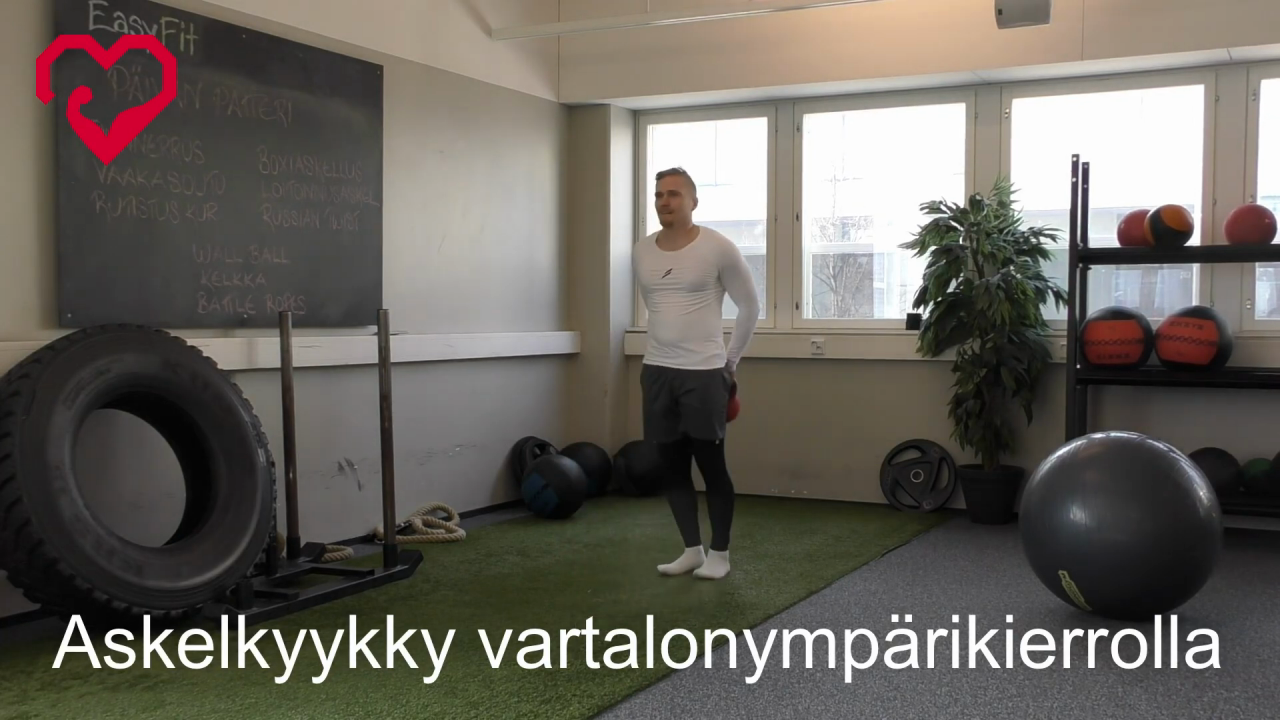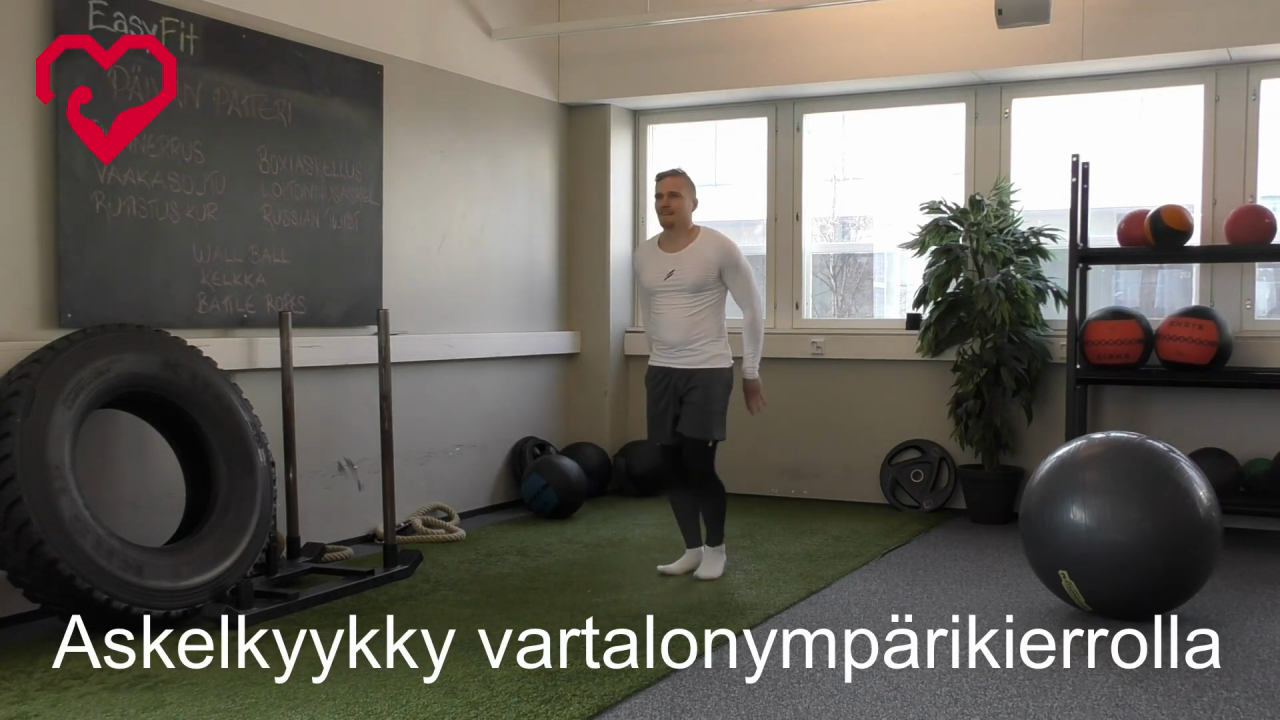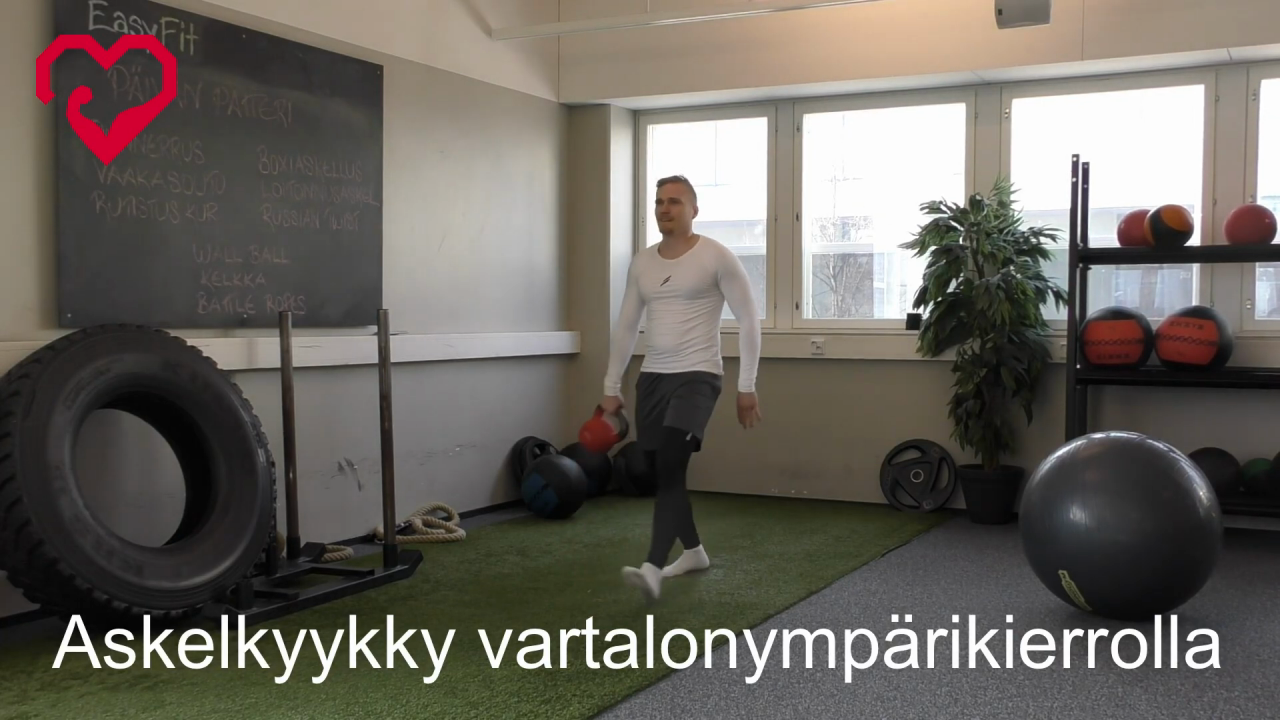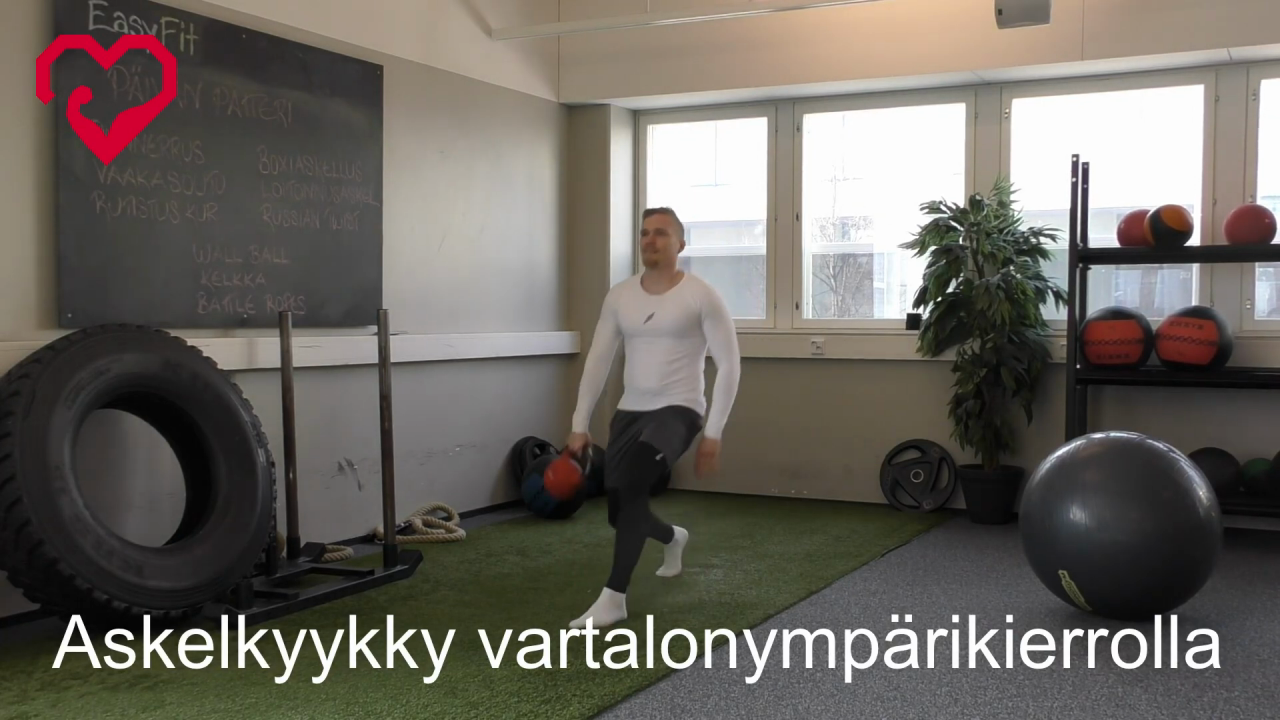
dt=0.3s
person 1, frame 1
left shoulder: (718, 248)
right shoulder: (641, 252)
left elbow: (749, 307)
left wrist: (730, 359)
left hip: (704, 372)
right hip: (657, 371)
left knee: (711, 466)
right knee: (672, 466)
left ankle: (719, 553)
right ankle: (692, 549)
person 1, frame 2
left shoulder: (719, 248)
right shoulder: (643, 255)
left elbow: (752, 310)
left wrist: (750, 372)
left hip: (708, 371)
right hip: (663, 372)
left knee: (698, 467)
right knee: (673, 467)
left ankle: (716, 548)
right ankle: (694, 549)
person 1, frame 3
left shoulder: (716, 257)
right shoulder: (641, 262)
left elbow: (749, 320)
right elbow: (625, 326)
left wrist: (746, 386)
right wrist: (611, 387)
left hip: (696, 376)
right hip: (652, 377)
left knee: (669, 467)
right knee: (661, 472)
left ankle: (652, 567)
right ankle: (693, 550)
person 1, frame 4
left shoulder: (701, 295)
right shoulder: (619, 295)
left elbow: (729, 366)
right elbow: (598, 360)
left wrist: (713, 433)
right wrist: (579, 425)
left hip: (679, 412)
right hip: (631, 411)
left knee: (631, 482)
right knee: (623, 510)
left ankle: (613, 598)
right ankle: (673, 537)
